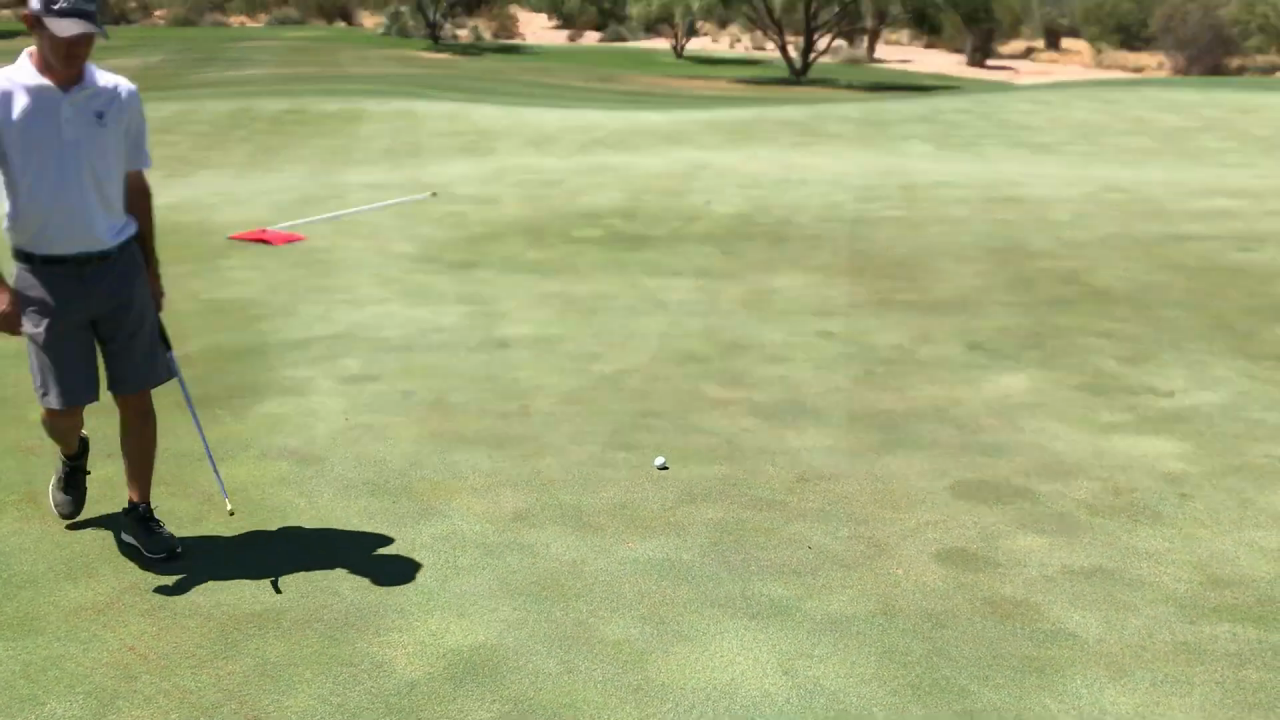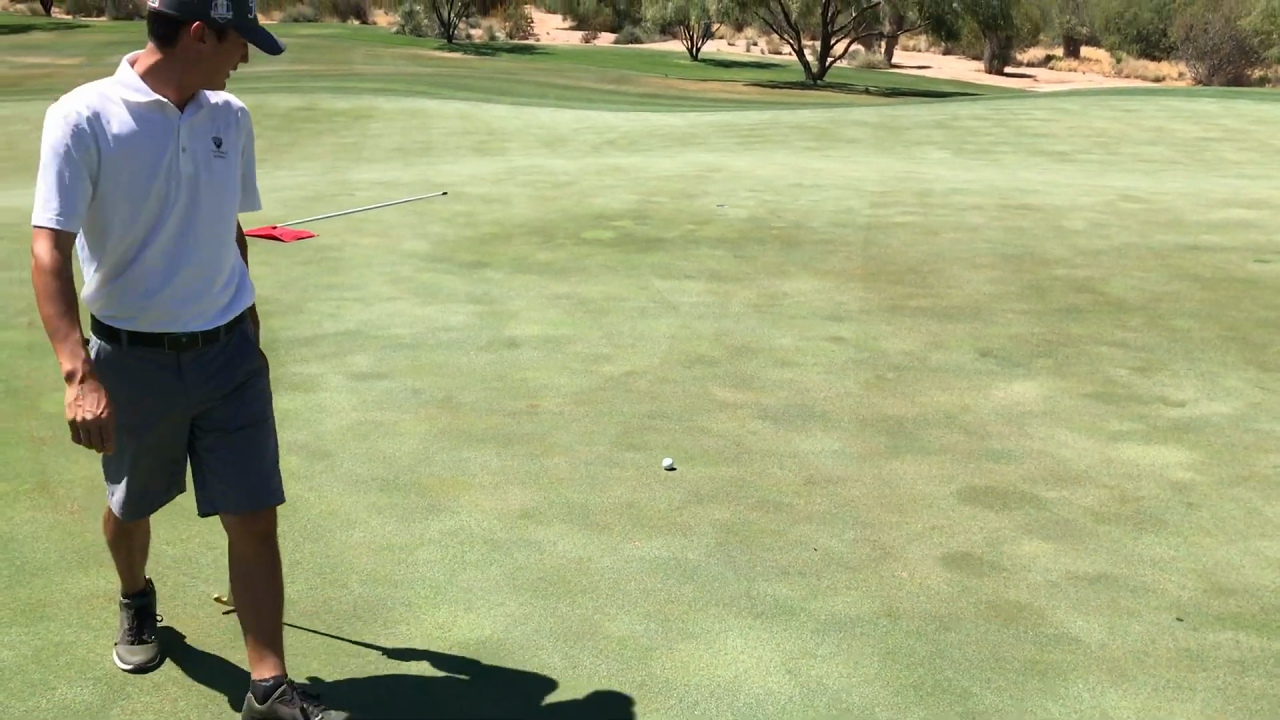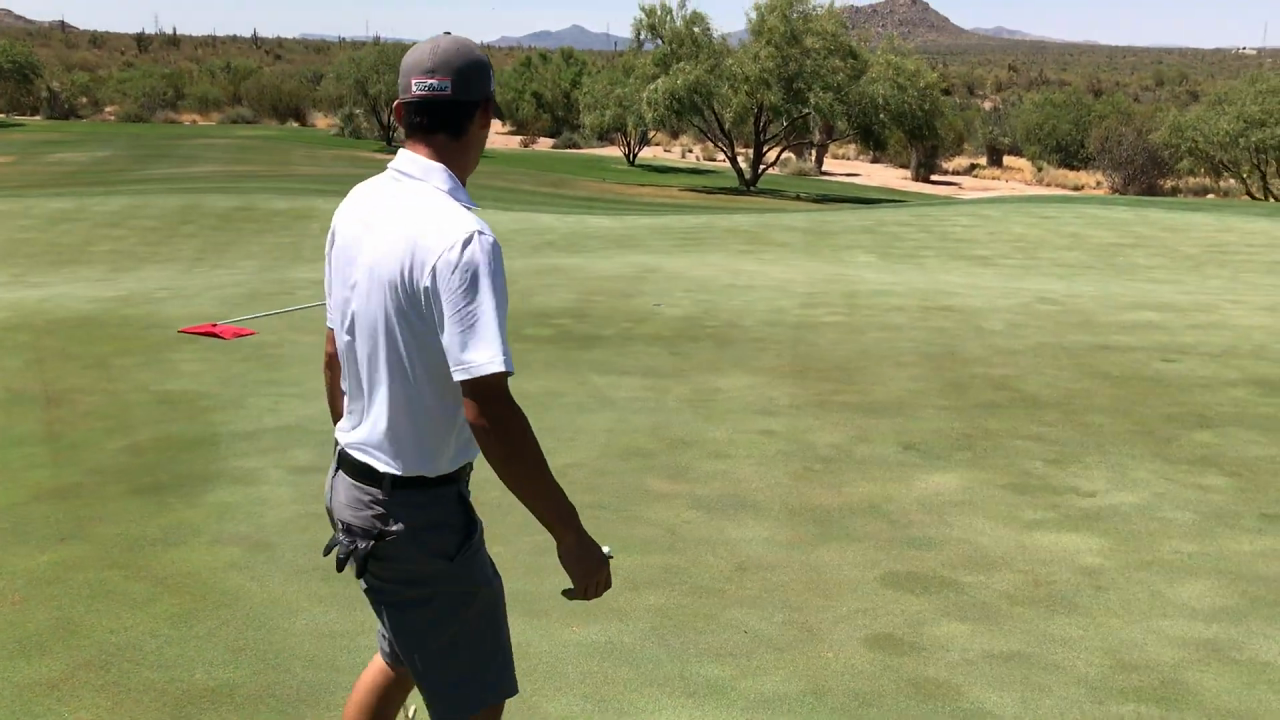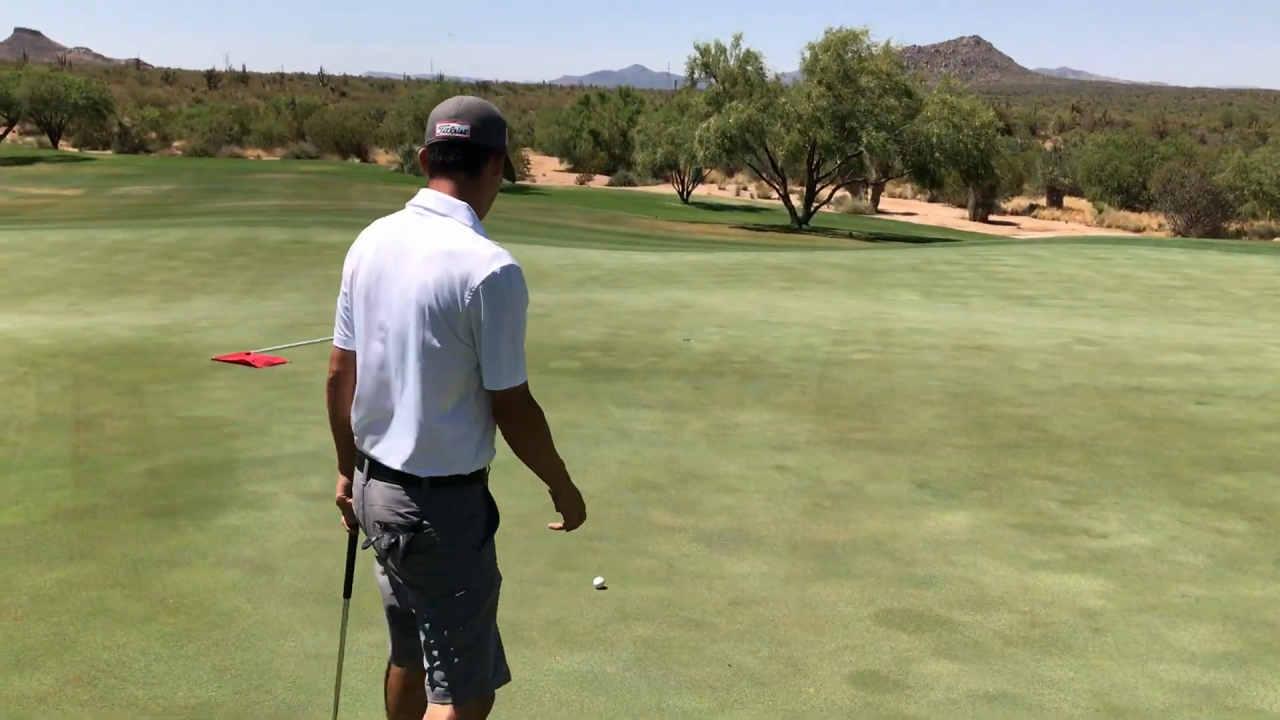
dt=1s
person 1, frame 1
left shoulder: (120, 96)
left wrist: (151, 268)
left hip: (120, 268)
left knee: (136, 398)
right knee: (62, 411)
left ankle: (139, 514)
right ankle: (72, 453)
person 1, frame 2
left shoulder: (232, 117)
right shoulder: (81, 119)
right elbow: (50, 248)
right wrist: (78, 372)
left hip: (231, 353)
right hip: (137, 359)
left knee: (254, 521)
right knee: (133, 513)
right ankle: (139, 601)
person 1, frame 3
left shoulder: (357, 206)
right shoulder: (459, 238)
right elbow: (488, 410)
right wrist: (570, 535)
left hip: (350, 485)
right hip: (417, 510)
left knee: (407, 655)
person 1, frame 4
left shoulder: (370, 243)
right shoulder: (488, 268)
left elbow: (338, 376)
right elbow: (510, 410)
left wrist: (350, 470)
right wrist: (562, 485)
left hip: (378, 490)
right hip: (445, 506)
left knee: (409, 651)
